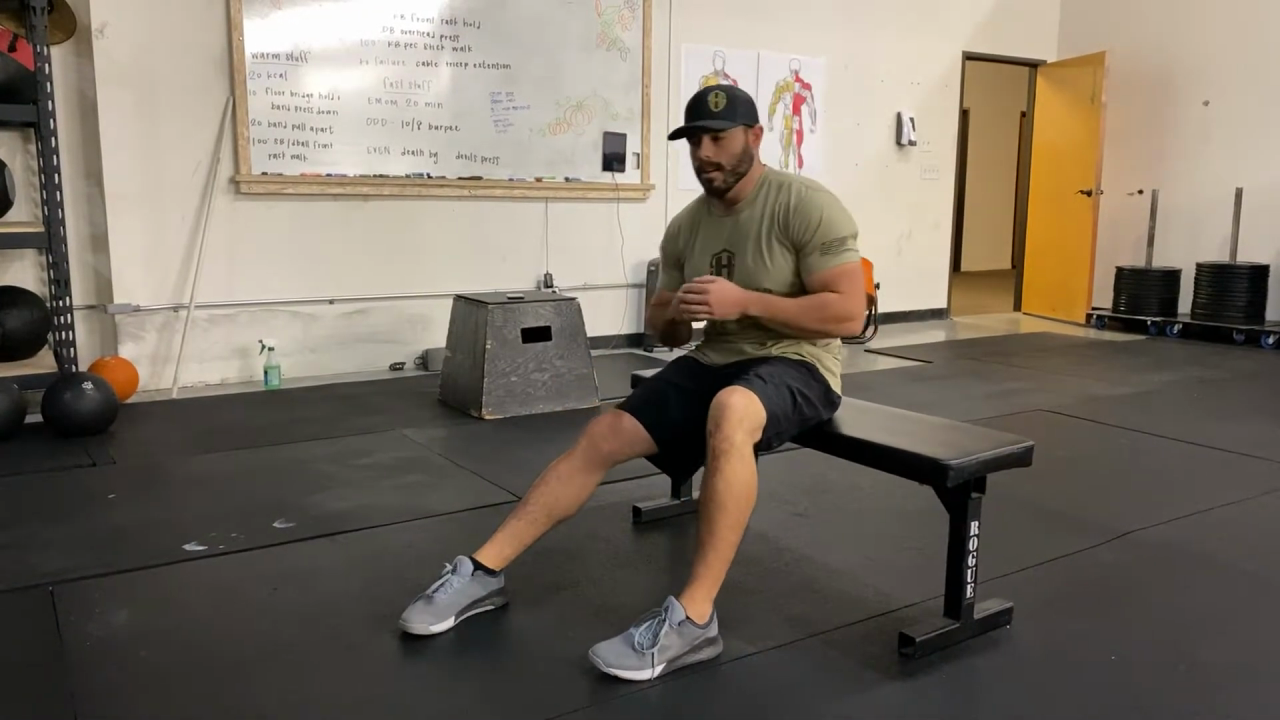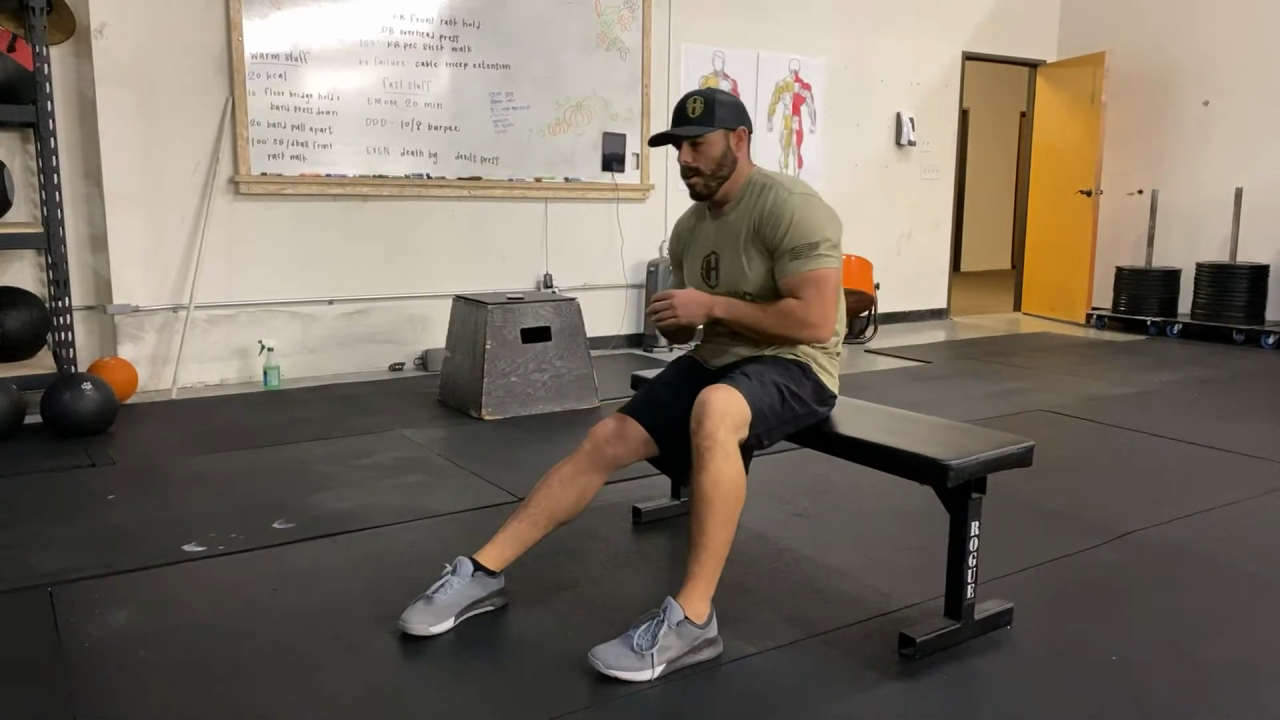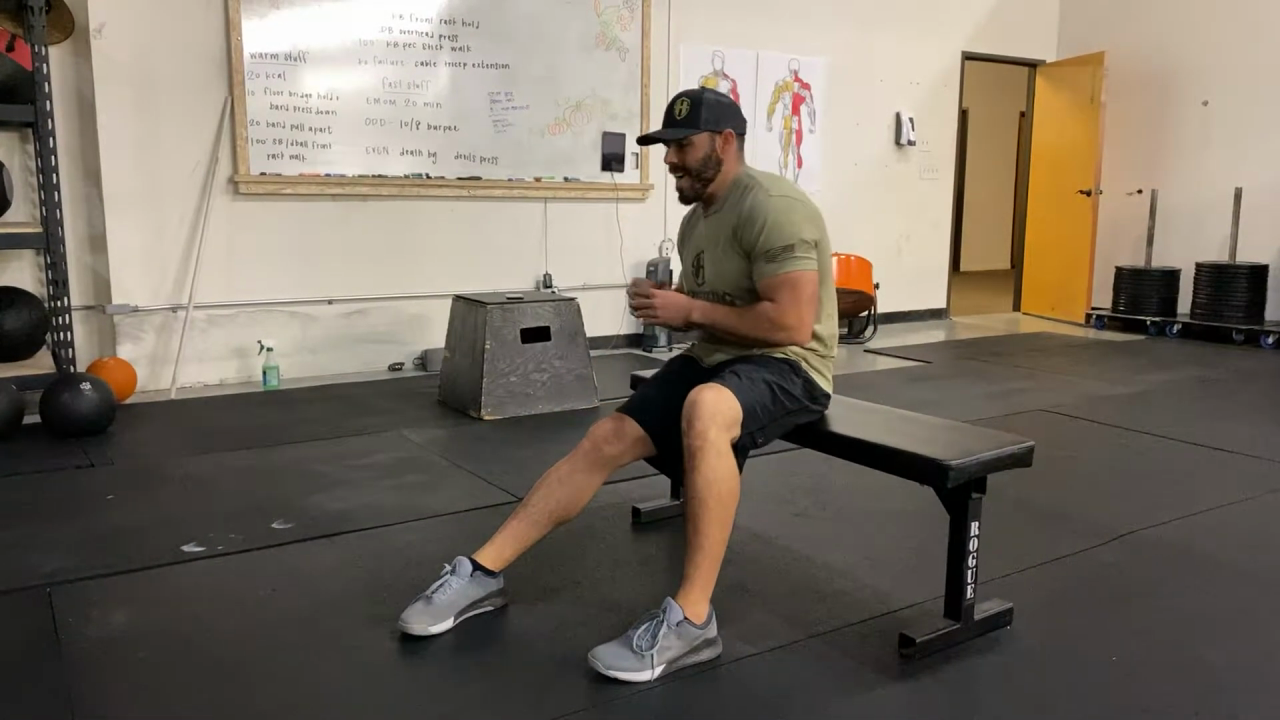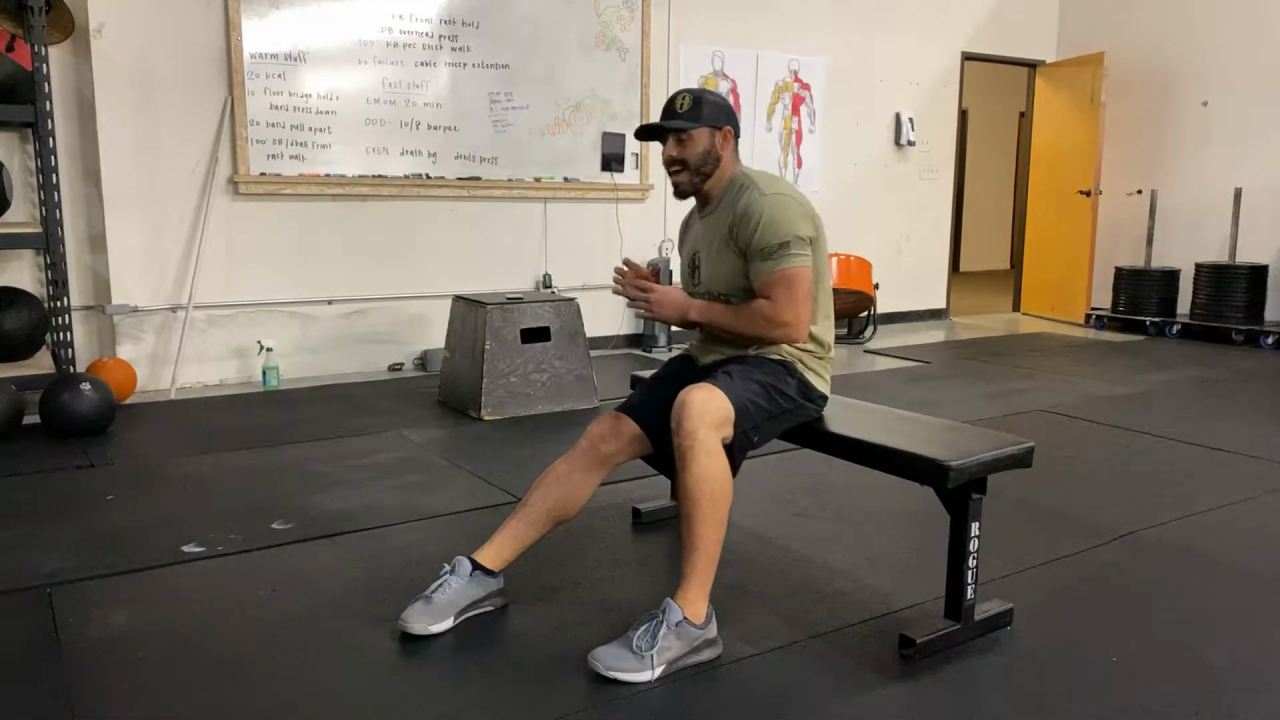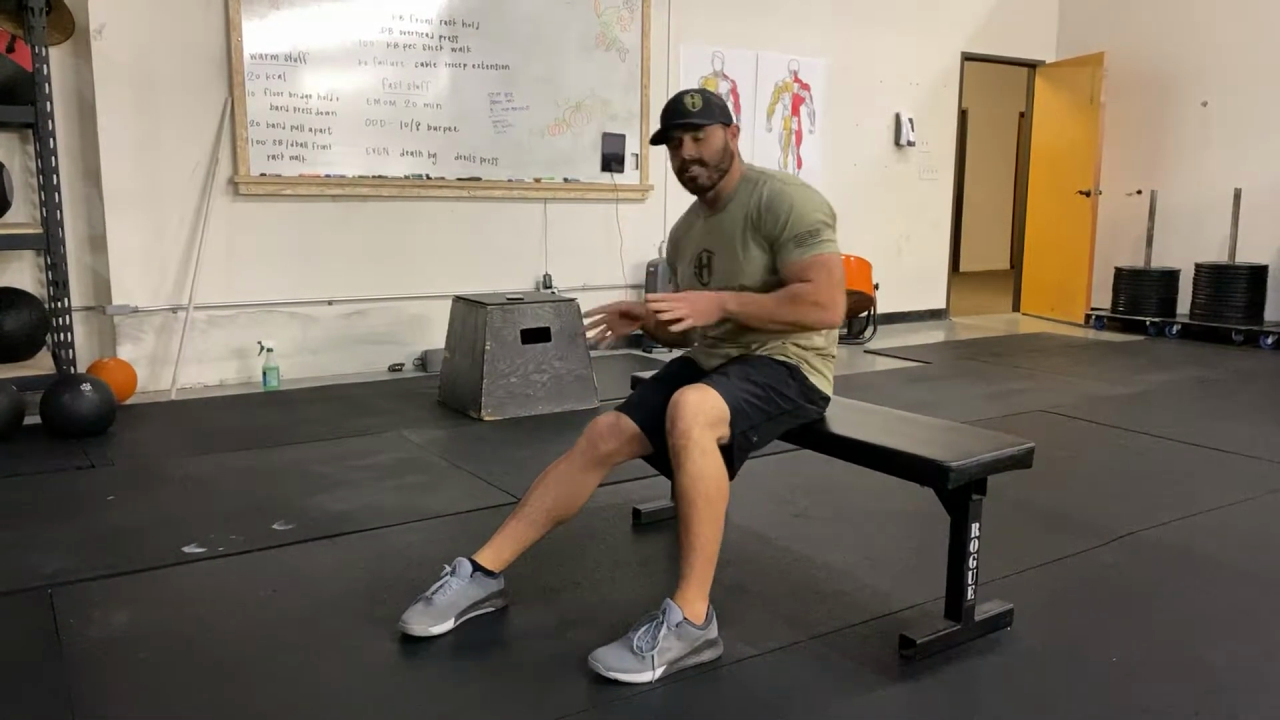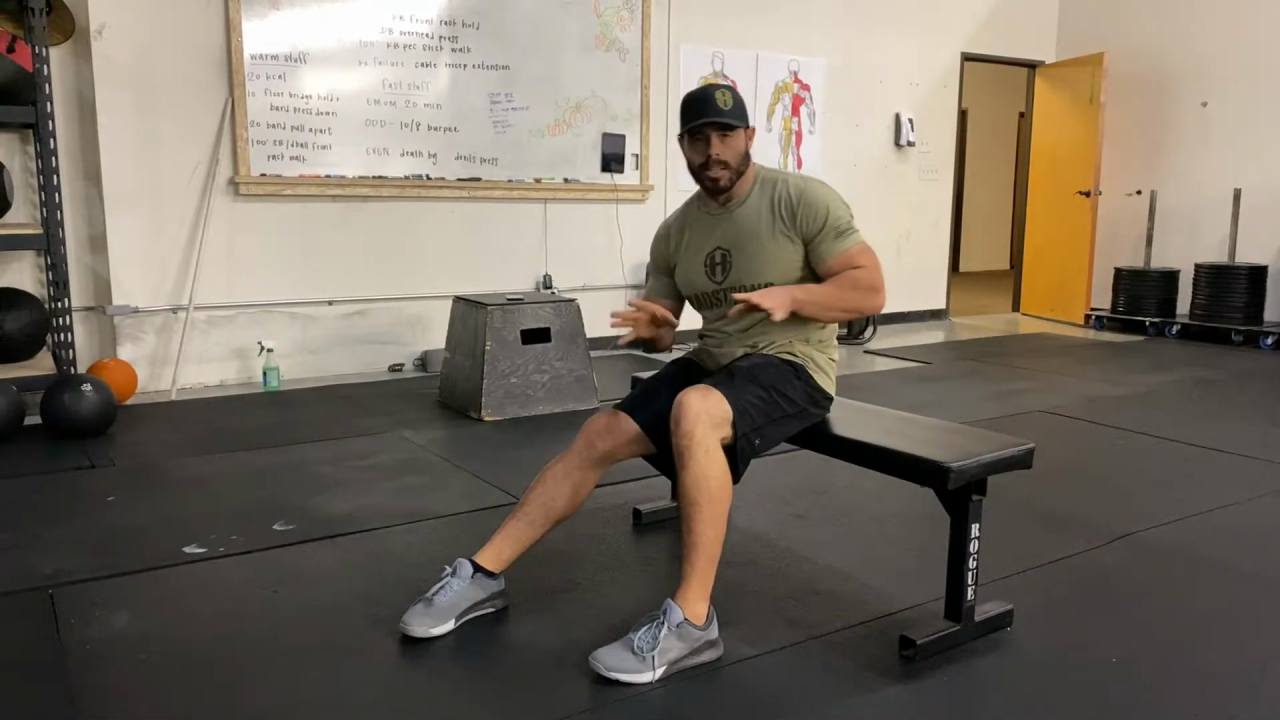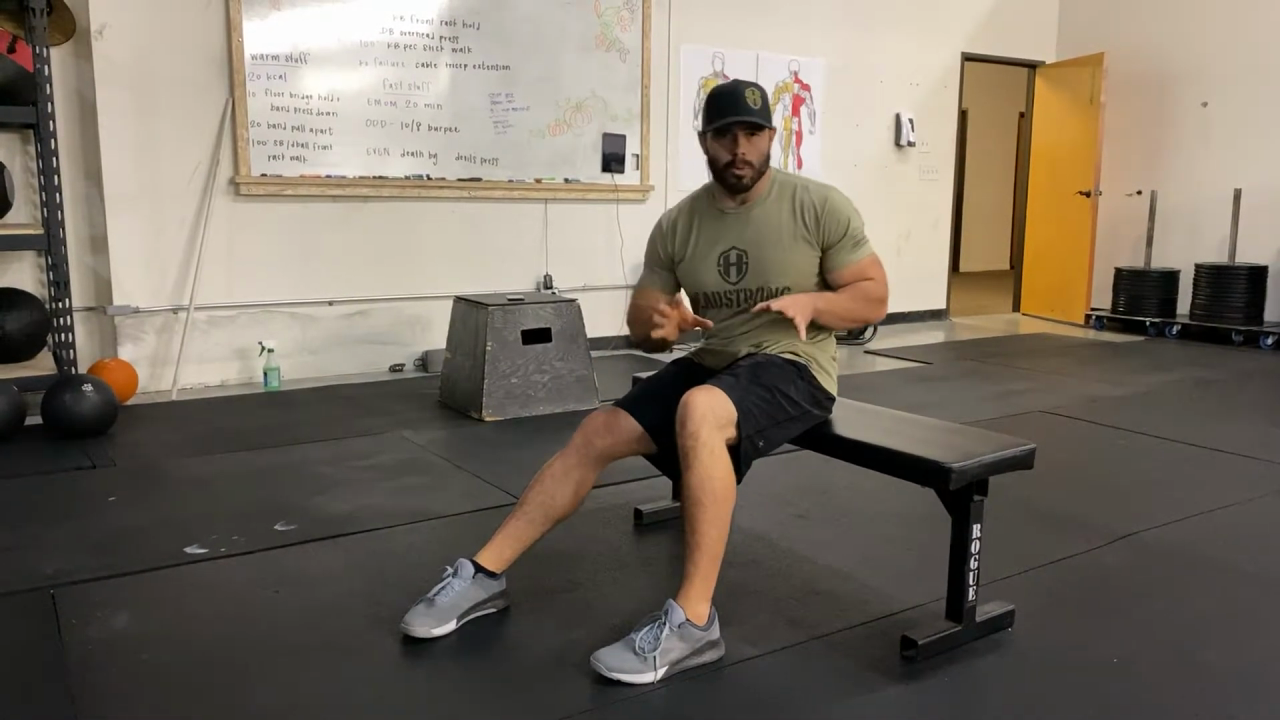
dt=0.2s
person 1, frame 1
left shoulder: (807, 206)
right shoulder: (686, 226)
left elbow: (848, 314)
right elbow: (662, 327)
left wrist: (745, 301)
right wrist: (676, 314)
left hip: (795, 365)
right hip: (714, 360)
left knee: (729, 414)
right knee: (602, 436)
left ankle: (692, 618)
right ankle: (481, 572)
person 1, frame 2
left shoulder: (789, 207)
right shoulder: (690, 226)
left elbow: (816, 322)
right elbow: (678, 327)
left wrist: (711, 305)
right wrist: (676, 316)
left hip: (792, 366)
right hip: (714, 360)
left knee: (714, 411)
right knee: (605, 440)
left ankle: (691, 617)
right ankle: (481, 573)
person 1, frame 3
left shoulder: (772, 208)
right shoulder: (695, 221)
left elbow: (791, 325)
left wrist: (689, 309)
right wrist: (663, 305)
left hip: (787, 366)
right hip: (713, 361)
left knee: (705, 410)
right knee: (604, 440)
left ankle: (690, 619)
right ankle: (480, 573)
person 1, frame 4
left shoulder: (766, 206)
right shoulder: (697, 219)
left elbow: (786, 322)
left wrist: (686, 308)
right wrist: (657, 296)
left hip: (785, 366)
right hip: (714, 361)
left knee: (694, 410)
right knee: (602, 439)
left ankle: (690, 619)
right ankle: (479, 572)
person 1, frame 5
left shoulder: (785, 200)
right shoulder: (687, 227)
left elbow: (824, 307)
left wrist: (719, 302)
right wrist: (646, 318)
left hip: (787, 367)
right hip: (714, 361)
left knee: (689, 409)
right knee: (601, 436)
left ankle: (690, 619)
right ankle: (480, 574)
person 1, frame 6
left shoulder: (804, 200)
right shoulder: (676, 228)
left elbow: (869, 291)
right elbow: (668, 331)
left wrist: (788, 296)
right wrist: (651, 324)
left hip: (791, 366)
right hip: (712, 360)
left knee: (694, 411)
right knee: (598, 436)
left ankle: (692, 620)
right ankle: (481, 574)
person 1, frame 7
left shoulder: (819, 206)
right shoulder: (678, 223)
left elbow: (873, 298)
right elbow: (641, 325)
left wrist: (808, 303)
right wrist: (659, 321)
left hip: (792, 367)
right hip: (712, 362)
left knee: (699, 412)
right knee: (597, 434)
left ankle: (692, 620)
right ankle: (482, 575)
